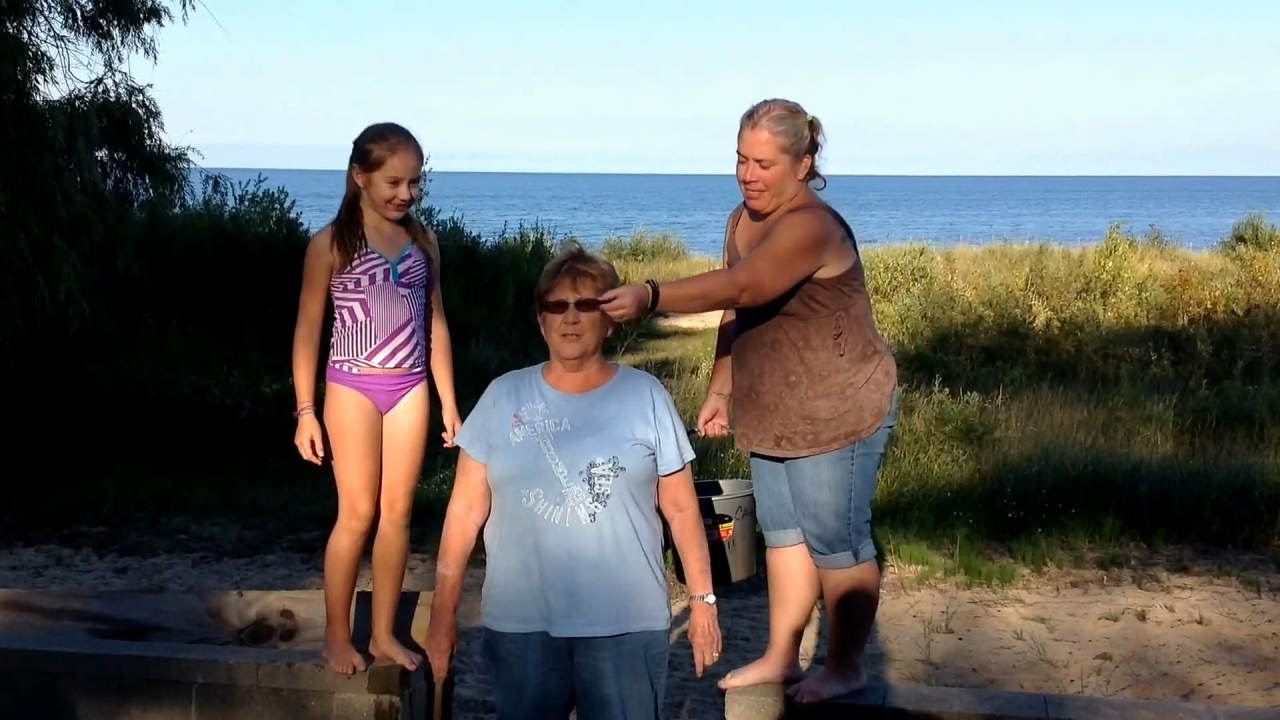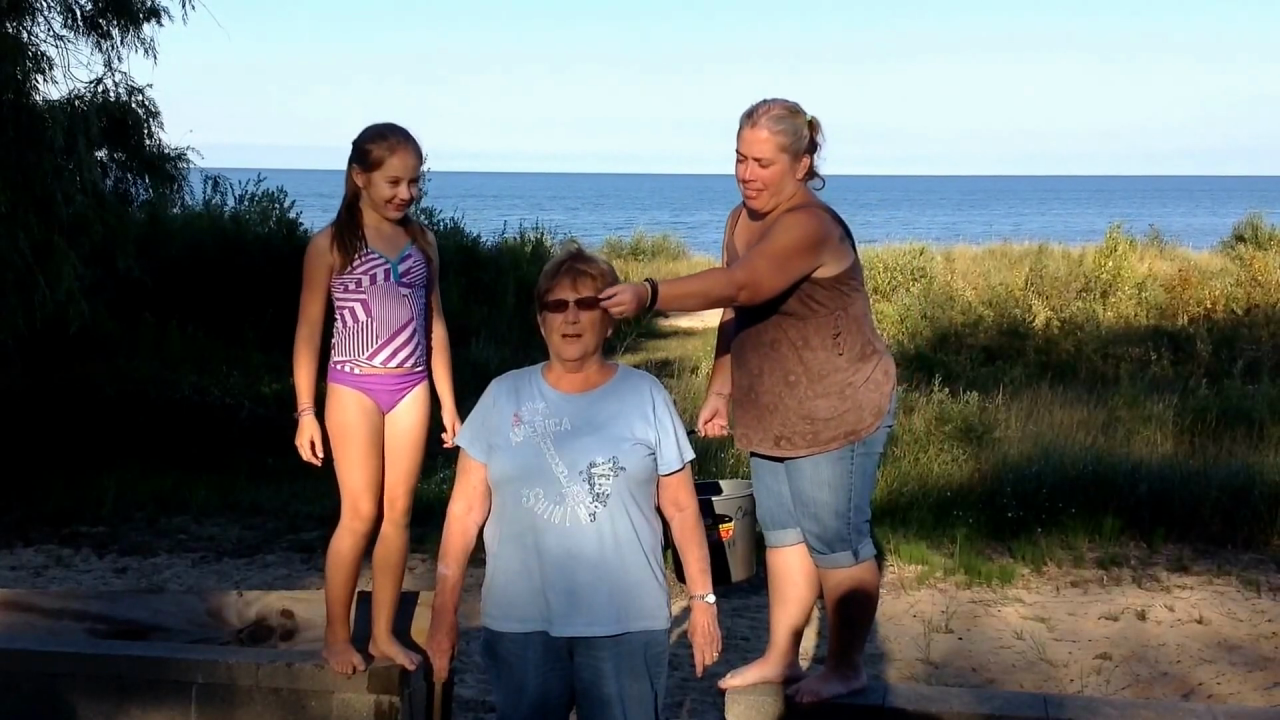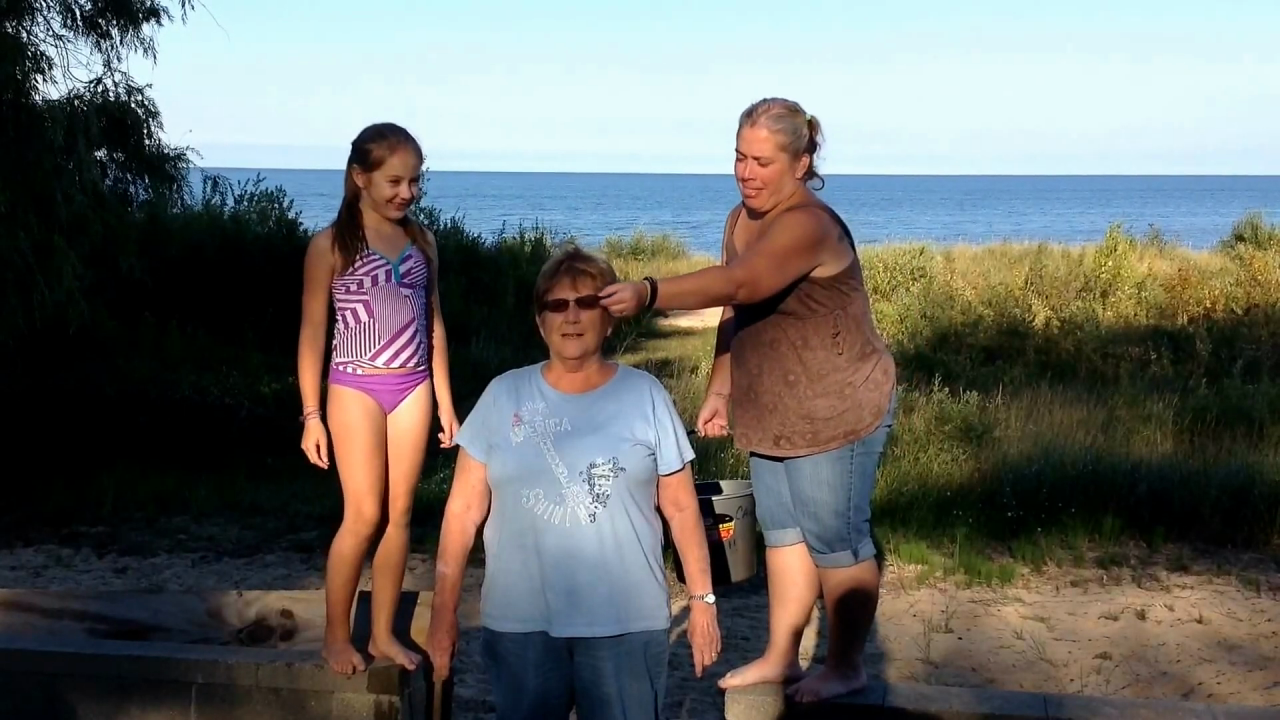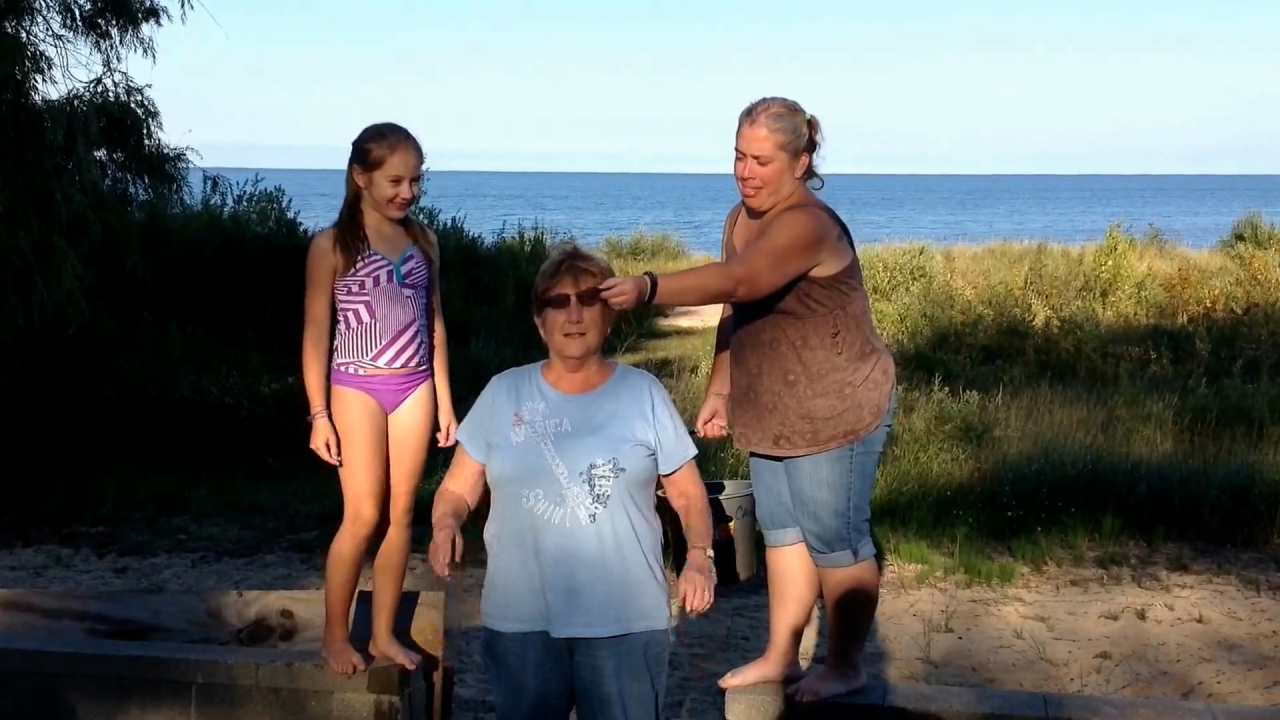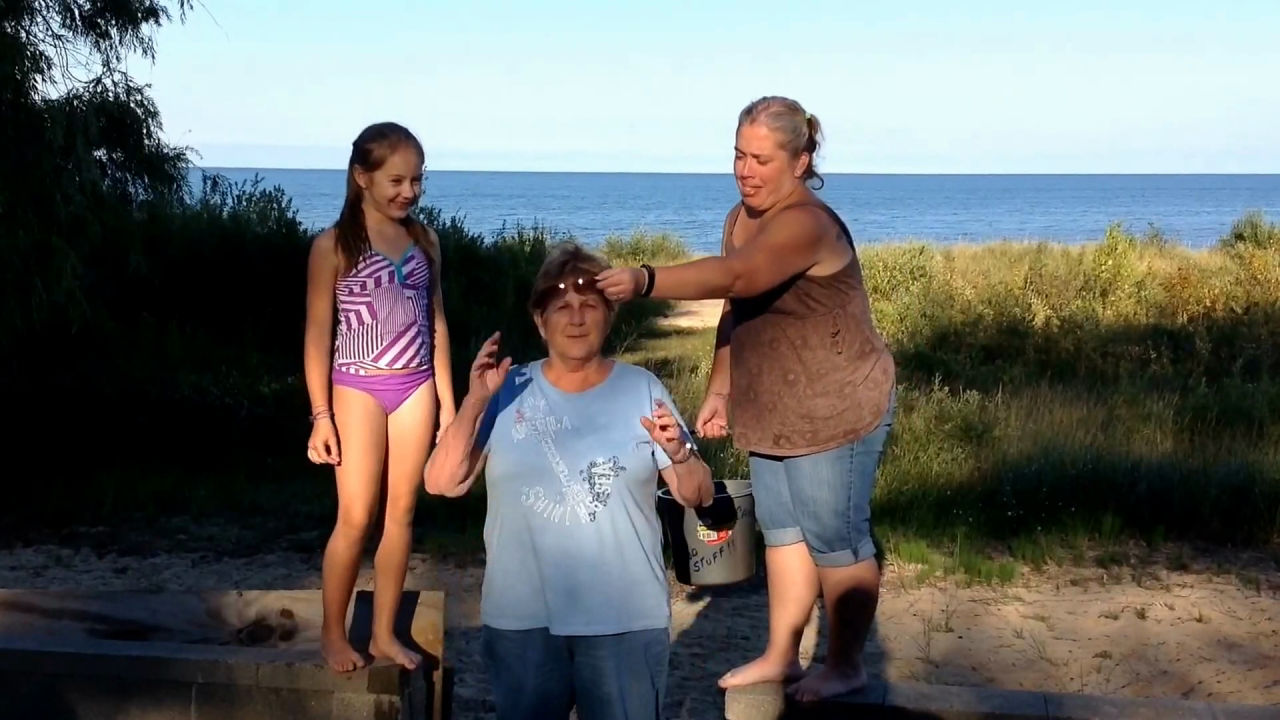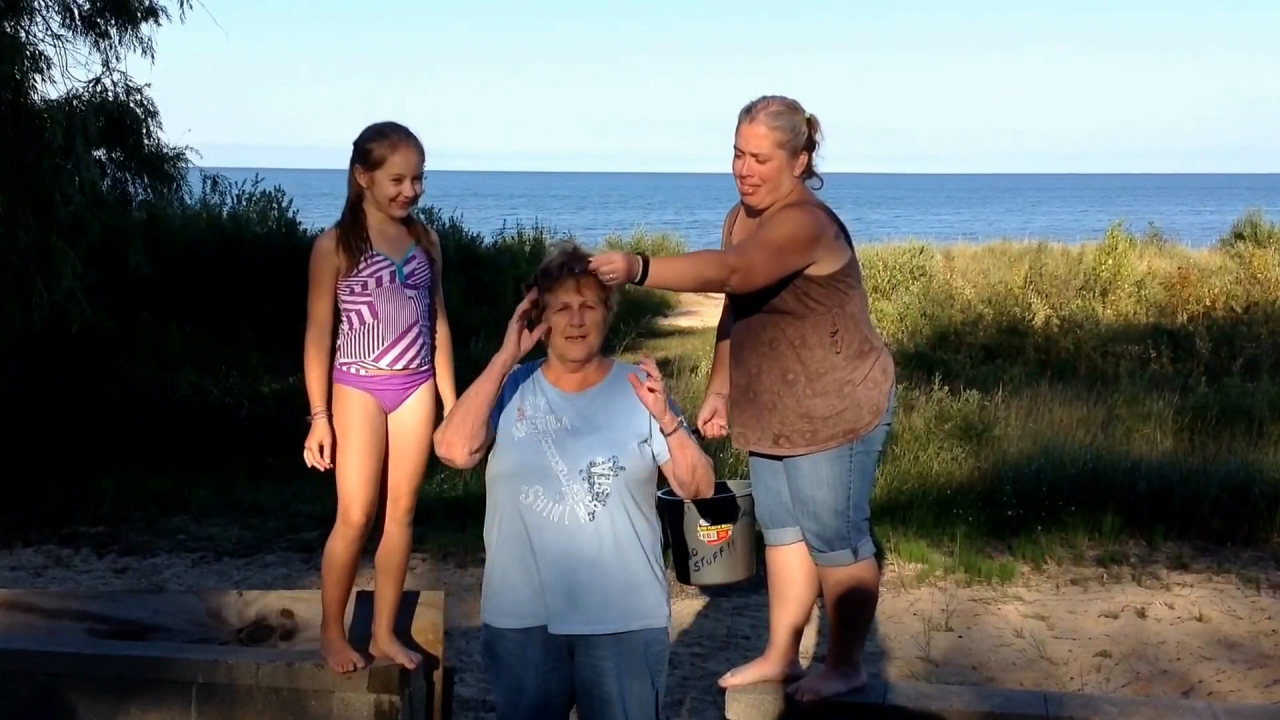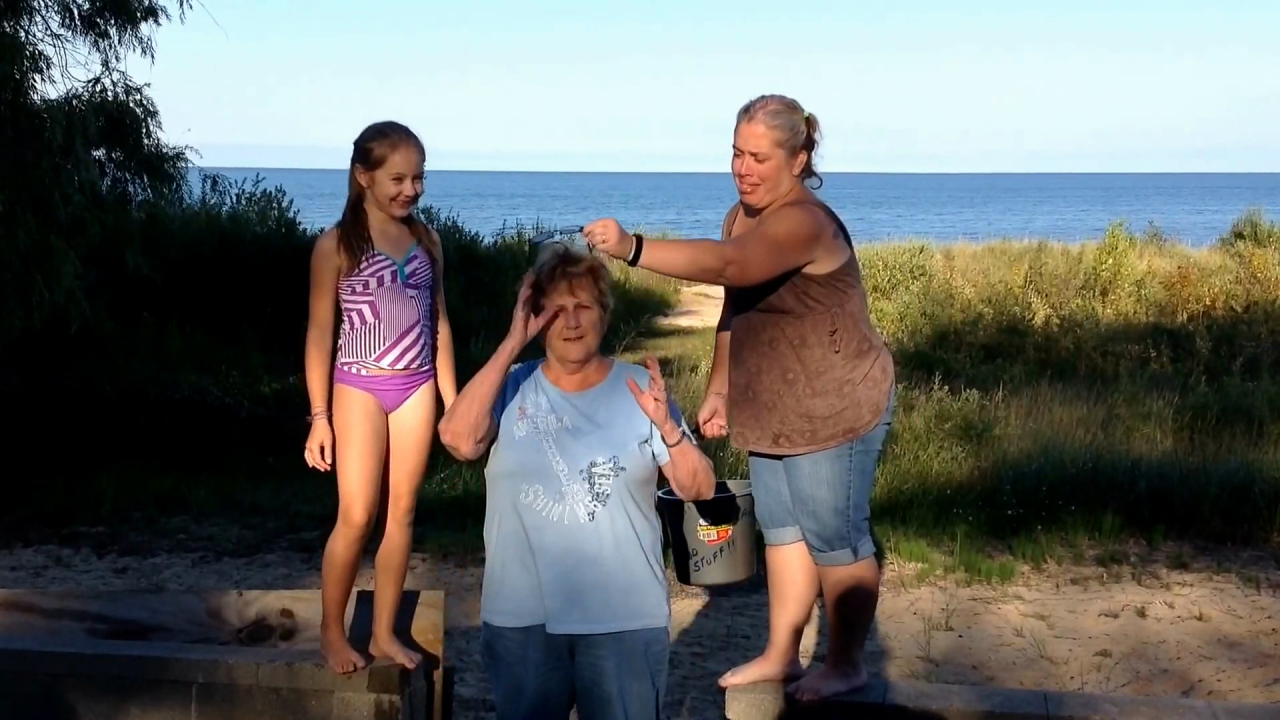
dt=0.2s
person 1, frame 1
left shoulder: (812, 225)
right shoulder: (742, 220)
left elbow: (740, 288)
left wrist: (648, 297)
right wrist: (720, 390)
left hip: (836, 412)
right hip: (774, 412)
left knee: (835, 541)
right knee: (783, 533)
left ankle: (846, 666)
right ankle: (780, 656)
person 1, frame 2
left shoulder: (810, 225)
right shoulder: (741, 220)
left elbow: (738, 287)
left wrist: (648, 295)
right wrist: (721, 390)
left hip: (836, 412)
right hip: (773, 413)
left knee: (835, 539)
right knee: (783, 532)
left ankle: (846, 666)
right ankle: (780, 656)
person 1, frame 3
left shoulder: (810, 225)
right shoulder: (741, 220)
left elbow: (738, 284)
left wrist: (647, 293)
right wrist: (720, 390)
left hip: (836, 411)
right hip: (774, 413)
left knee: (835, 539)
right knee: (783, 532)
left ankle: (846, 666)
right ankle: (780, 656)
person 1, frame 4
left shoulder: (808, 224)
right shoulder: (740, 219)
left elbow: (735, 281)
left wrist: (646, 289)
right wrist: (719, 390)
left hip: (835, 410)
right hip: (774, 411)
left knee: (835, 539)
right knee: (782, 531)
left ankle: (845, 665)
right ankle: (780, 656)
person 1, frame 5
left shoulder: (807, 223)
right shoulder: (741, 218)
left elbow: (732, 275)
left wrist: (643, 281)
right wrist: (719, 390)
left hip: (835, 411)
right hip: (774, 411)
left knee: (835, 539)
right knee: (782, 531)
left ankle: (846, 665)
right ankle: (780, 655)
person 1, frame 6
left shoulder: (805, 223)
right shoulder: (740, 217)
left elbow: (729, 271)
left wrist: (637, 268)
right wrist: (720, 390)
left hip: (834, 410)
right hip: (773, 411)
left knee: (835, 539)
right knee: (782, 531)
left ankle: (845, 664)
right ankle: (780, 655)
person 1, frame 7
left shoulder: (805, 222)
right shoulder: (740, 217)
left elbow: (726, 264)
left wrist: (632, 248)
right wrist: (720, 390)
left hip: (835, 410)
right hip: (772, 410)
left knee: (836, 538)
right knee: (782, 530)
left ankle: (845, 664)
right ankle: (781, 655)
person 2, frame 1
left shoulder: (423, 241)
right shoulder: (332, 243)
right elbow: (308, 329)
left wrist: (449, 400)
right wrist: (305, 410)
left hip: (410, 389)
right hip: (353, 388)
left knee: (398, 512)
right knee: (358, 513)
left ankle: (383, 633)
right ankle: (336, 635)
person 2, frame 2
left shoulder: (422, 241)
right shoulder: (331, 244)
right elbow: (308, 330)
left wrist: (448, 400)
right wrist: (305, 412)
left hip: (411, 389)
right hip: (355, 388)
left knee: (399, 513)
right knee: (361, 513)
left ankle: (383, 634)
right ankle: (337, 635)
person 2, frame 3
left shoulder: (422, 241)
right shoulder: (331, 245)
right elbow: (312, 332)
left wrist: (445, 400)
right wrist: (311, 415)
left hip: (413, 389)
right hip: (356, 389)
left knee: (400, 513)
right knee: (364, 515)
left ankle: (383, 633)
right ankle: (336, 634)
person 2, frame 4
left shoulder: (423, 241)
right shoulder: (332, 245)
right elbow: (315, 332)
left wrist: (445, 400)
right wrist: (319, 413)
left hip: (413, 389)
right hip: (357, 389)
left knee: (401, 513)
right knee: (364, 516)
left ankle: (383, 634)
right ankle: (335, 633)
person 2, frame 5
left shoulder: (424, 241)
right shoulder: (334, 245)
right elbow: (318, 333)
left wrist: (448, 400)
right wrist: (321, 414)
left hip: (414, 389)
right hip: (358, 389)
left knee: (401, 513)
right knee: (356, 517)
left ankle: (384, 633)
right ankle: (333, 632)
person 2, frame 6
left shoulder: (425, 241)
right shoulder: (336, 245)
right elbow: (319, 333)
left wrist: (451, 401)
right wrist: (319, 416)
left hip: (416, 389)
right hip: (360, 389)
left knee: (401, 513)
right knee: (355, 516)
left ankle: (384, 633)
right ankle: (332, 631)
person 2, frame 7
left shoulder: (427, 240)
right shoulder: (337, 245)
right elbow: (320, 333)
left wrist: (452, 399)
right wrist: (319, 416)
left hip: (417, 389)
right hip: (360, 389)
left knee: (402, 513)
right knee: (356, 516)
left ankle: (384, 633)
right ankle: (332, 631)
person 3, frame 1
left shoulder: (646, 395)
right shoulder: (503, 397)
left elbow: (681, 507)
right elbow: (466, 510)
left wrist: (702, 598)
right wrist: (443, 610)
left hip: (626, 622)
right hip: (520, 622)
person 3, frame 2
left shoulder: (645, 395)
right shoulder: (503, 396)
left elbow: (680, 506)
right elbow: (466, 510)
left wrist: (702, 598)
right wrist: (444, 610)
left hip: (626, 621)
right hip: (520, 621)
person 3, frame 3
left shoulder: (645, 394)
right shoulder: (503, 395)
left elbow: (681, 505)
right elbow: (464, 506)
left wrist: (702, 597)
right wrist: (444, 609)
left hip: (625, 620)
right hip: (520, 620)
person 3, frame 4
left shoulder: (644, 392)
right shoulder: (503, 394)
left elbow: (688, 490)
right elbow: (455, 495)
left wrist: (700, 557)
right wrist: (445, 523)
left hip: (625, 620)
right hip: (521, 619)
person 3, frame 5
left shoulder: (640, 390)
right shoulder: (507, 393)
left elbow: (698, 494)
right elbow: (443, 481)
left wrist: (678, 449)
right wrist: (475, 402)
left hip: (625, 617)
right hip: (522, 617)
person 3, frame 6
left shoulder: (638, 387)
right shoulder: (510, 390)
left elbow: (698, 486)
right elbow: (453, 449)
left wrist: (666, 418)
right wrist: (505, 356)
left hip: (624, 617)
right hip: (521, 616)
person 3, frame 7
left shoulder: (639, 387)
right shoulder: (511, 386)
left elbow: (699, 488)
right elbow: (458, 438)
left wrist: (666, 426)
right wrist: (513, 343)
left hip: (624, 617)
right hip: (521, 616)
